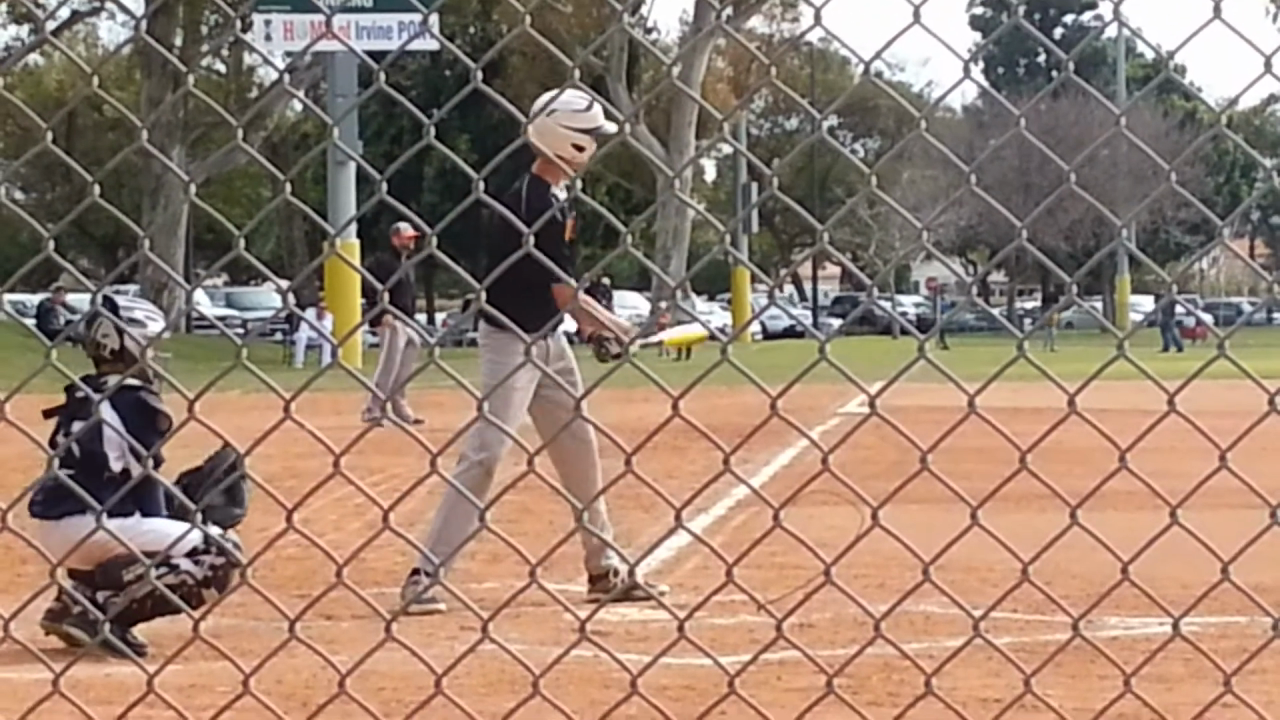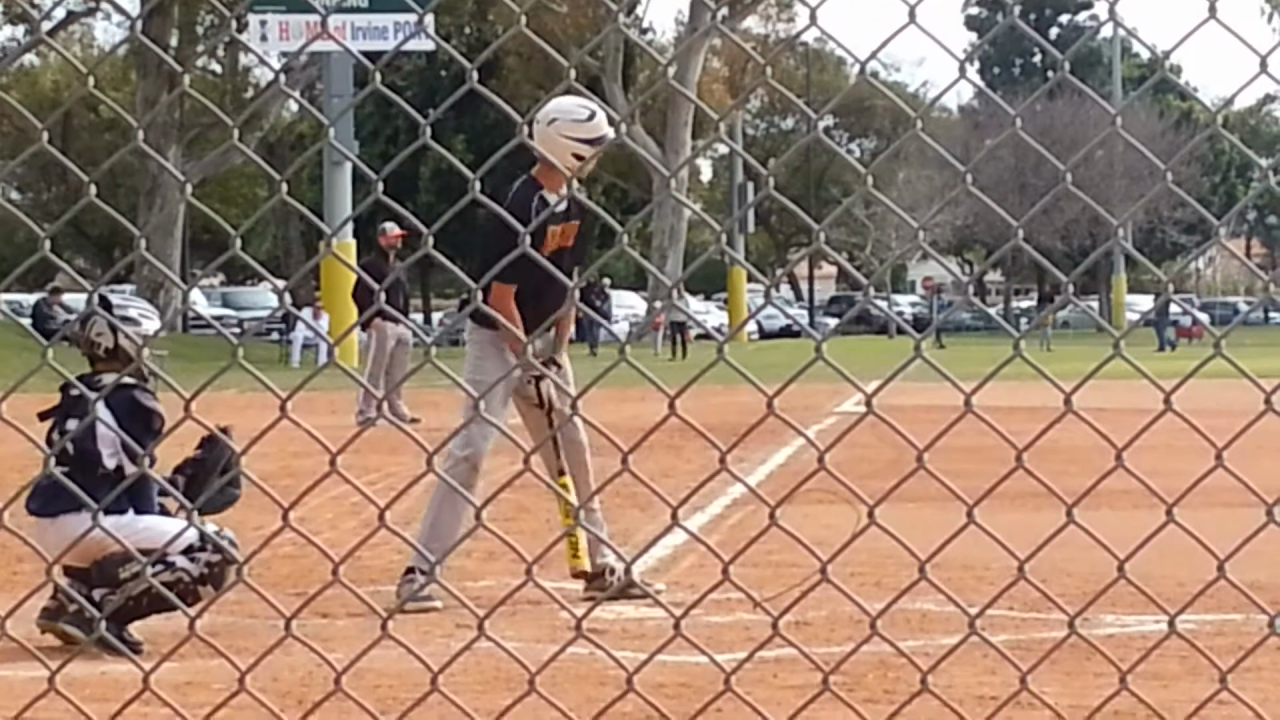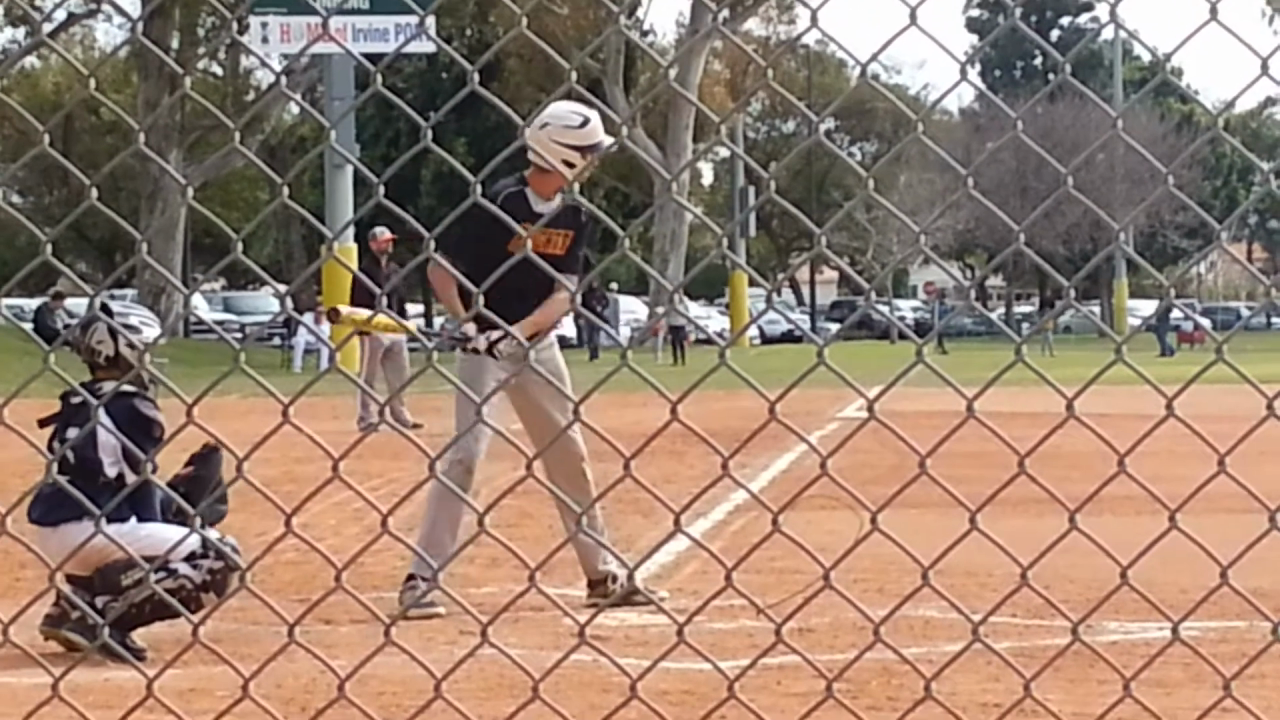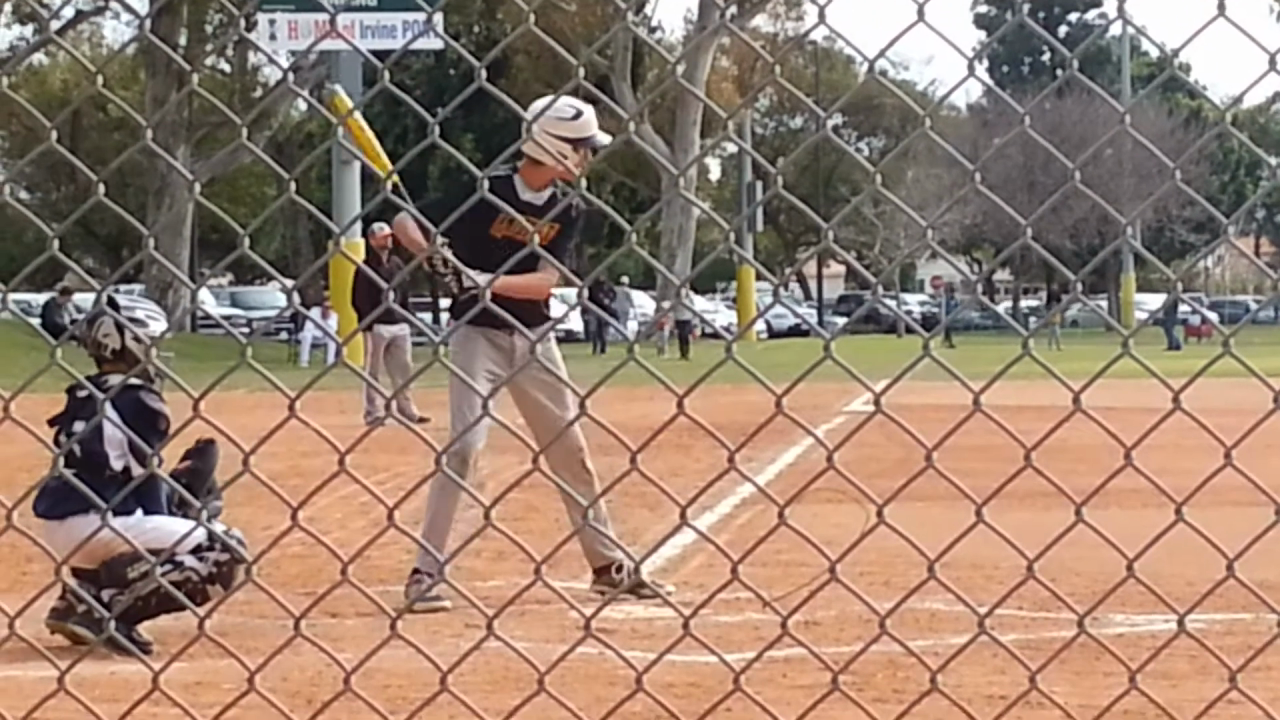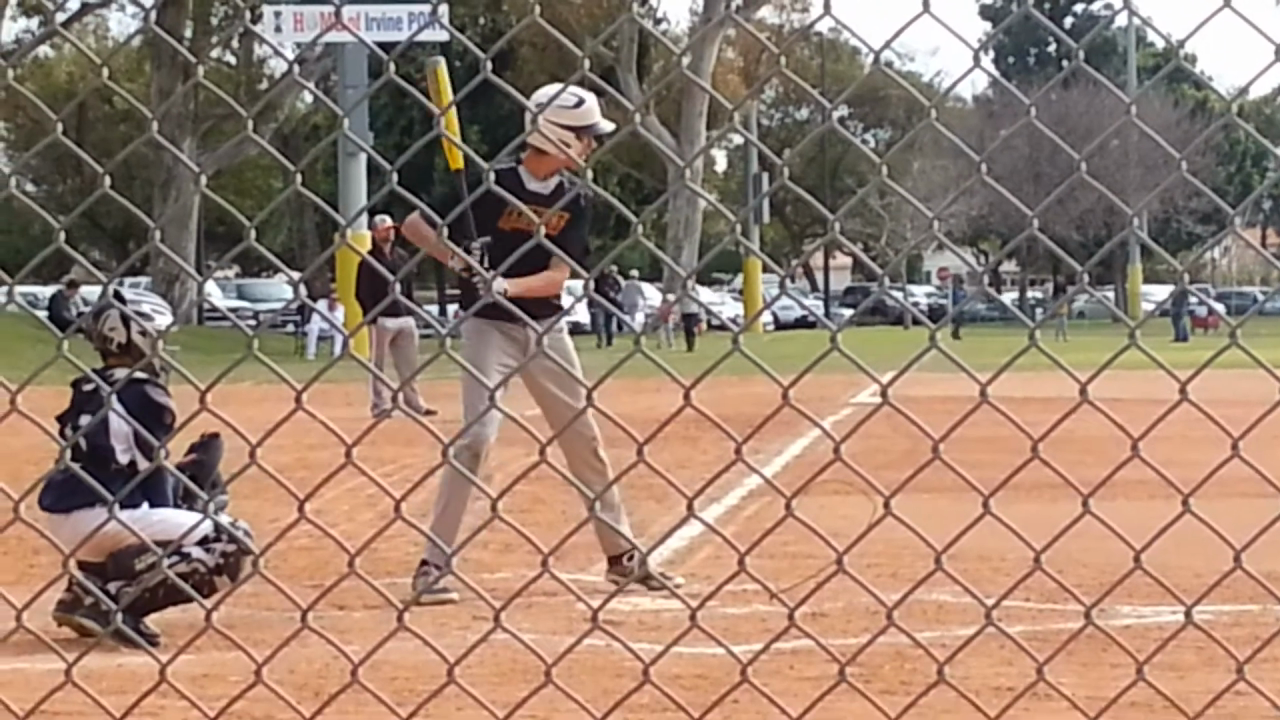
dt=0.2s
person 1, frame 1
left shoulder: (550, 195)
right shoulder: (538, 205)
right elbow: (567, 296)
left wrist: (597, 323)
right wrist: (615, 328)
left hip: (546, 337)
right hip: (511, 340)
left knee: (580, 449)
right knee: (484, 454)
left ankle: (606, 570)
right ankle: (425, 574)
person 1, frame 2
left shoulder: (571, 204)
right shoulder: (523, 206)
left elbow: (566, 282)
right elbow: (500, 298)
left wrist: (559, 354)
right wrist: (529, 364)
left hip: (542, 340)
right hip: (496, 339)
left knee: (572, 449)
right knee: (470, 451)
left ankle: (601, 567)
right ankle: (419, 571)
person 1, frame 3
left shoulder: (575, 215)
right shoulder: (499, 202)
left elbow: (562, 293)
right elbow: (439, 266)
left wrist: (515, 335)
right wrist: (462, 320)
left hip: (536, 343)
right hip: (482, 343)
left knee: (570, 456)
right knee: (464, 456)
left ankle: (604, 575)
right ankle: (420, 579)
person 1, frame 4
left shoulder: (568, 209)
right shoulder: (486, 189)
left elbow: (546, 278)
right elbow: (403, 222)
left wrist: (489, 282)
right wrist: (433, 251)
left hip: (534, 336)
right hip: (477, 334)
left knee: (570, 448)
right knee: (463, 448)
left ankle: (610, 564)
right ankle: (425, 572)
person 1, frame 5
left shoulder: (576, 197)
right shoulder: (491, 183)
left elbow: (559, 275)
right elbow: (414, 226)
left wrist: (506, 285)
right wrist: (457, 259)
left hip: (547, 329)
right hip: (490, 328)
left knee: (585, 438)
right knee: (474, 442)
left ankle: (623, 554)
right ankle: (433, 564)
person 2, frame 1
left shoulder: (85, 397)
right shoulder: (134, 401)
right elbow: (144, 484)
left wrist: (180, 499)
left hip: (59, 526)
right hip: (84, 526)
right knee: (222, 551)
left ankle: (77, 598)
right ankle: (102, 611)
person 2, frame 2
left shoulder: (81, 394)
right shoulder: (128, 399)
right elbow: (137, 482)
left wrist: (179, 482)
right wrist: (158, 540)
left hip: (55, 523)
right hip: (81, 523)
right knee: (218, 550)
left ankle: (73, 597)
right ankle: (98, 609)
person 2, frame 3
left shoulder: (81, 402)
right shoulder: (129, 407)
right elbow: (140, 492)
left wrist: (175, 496)
right wrist: (158, 549)
left hip: (57, 531)
right hip: (84, 532)
right knee: (219, 557)
left ankle: (75, 605)
right ankle: (101, 616)
person 2, frame 4
left shoulder: (86, 396)
right shoulder: (135, 400)
right elbow: (146, 486)
left wrist: (178, 486)
left hip: (63, 524)
right hip: (90, 525)
right knee: (225, 549)
left ankle: (80, 598)
right ankle: (107, 610)
person 2, frame 5
left shoulder: (92, 388)
right shoulder: (141, 394)
right elbow: (153, 479)
left wrist: (182, 477)
left hip: (69, 517)
right hip: (96, 517)
right knee: (232, 541)
left ankle: (86, 591)
right ankle: (115, 602)
person 3, frame 1
left shoulder: (409, 264)
right shoulder: (383, 262)
right elbow: (370, 291)
left wrist: (413, 323)
right wrist: (383, 314)
left hip: (407, 324)
right hip: (392, 322)
left knee: (404, 370)
right knee: (387, 367)
left ankle: (400, 410)
right ankle: (373, 411)
person 3, frame 2
left shoulder: (398, 265)
right shoulder: (371, 264)
right elbow: (359, 294)
left wrist: (407, 321)
right wrist: (371, 317)
left hip: (400, 325)
right hip: (382, 325)
left knee: (398, 372)
right knee: (375, 370)
left ankle: (397, 409)
right ankle: (366, 413)
person 3, frame 3
left shoulder: (395, 269)
right shoulder: (364, 270)
right elbow: (356, 303)
left hip: (396, 331)
right hip: (374, 332)
left knee: (400, 376)
right knee: (369, 377)
left ankle: (400, 415)
right ankle: (367, 418)
person 3, frame 4
left shoulder: (397, 264)
right shoulder: (366, 267)
right elbow: (358, 299)
left wrist: (407, 321)
right wrist: (368, 325)
left hip: (400, 325)
right hip: (376, 326)
left knee: (404, 370)
right knee: (372, 372)
left ankle: (407, 409)
right ankle: (373, 413)
person 3, frame 5
left shoulder: (402, 256)
right shoulder: (369, 260)
right elbow: (362, 293)
left wrist: (413, 313)
right wrist: (371, 317)
left hip: (405, 317)
right hip: (381, 319)
left knee: (409, 363)
right knee: (378, 363)
left ankle: (414, 402)
right ankle: (380, 405)
